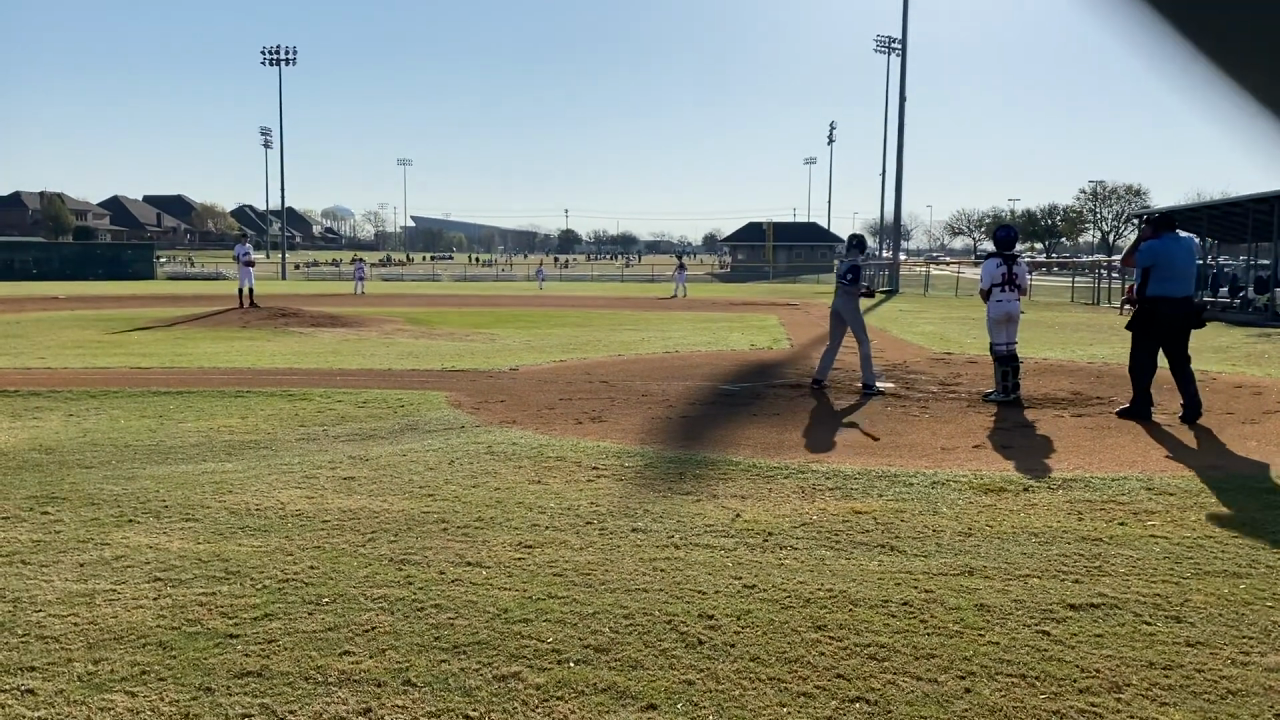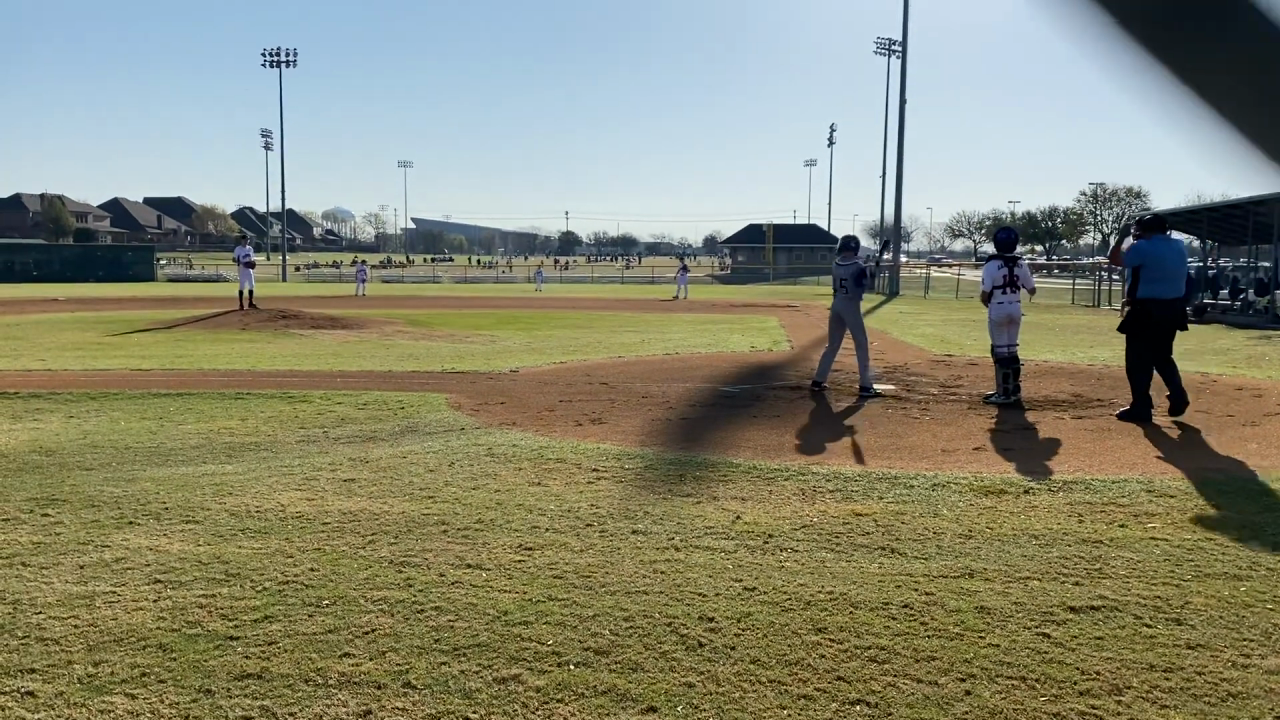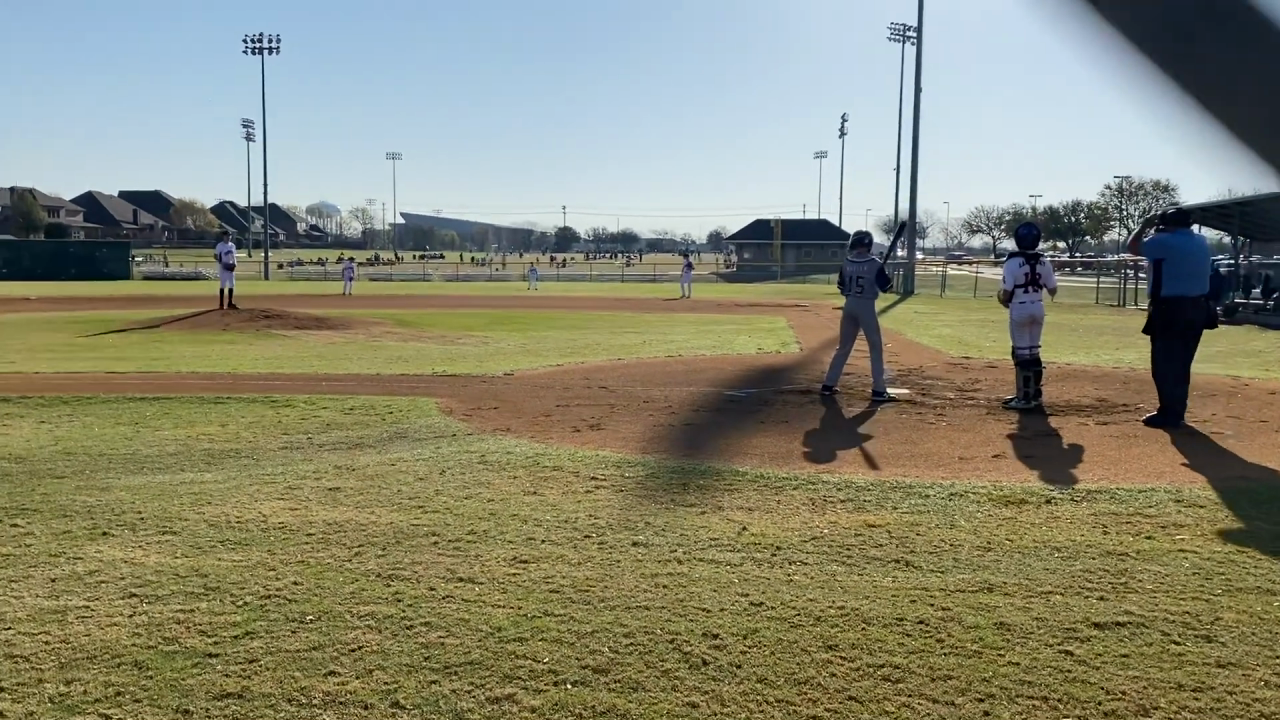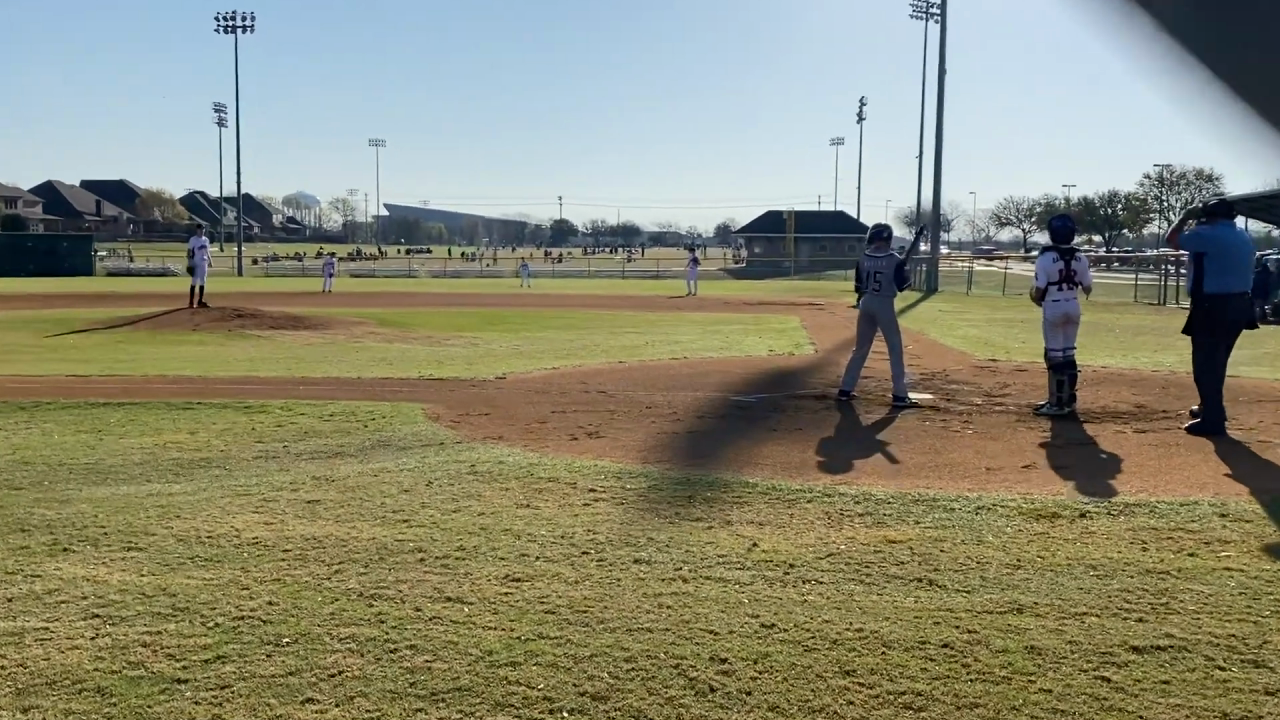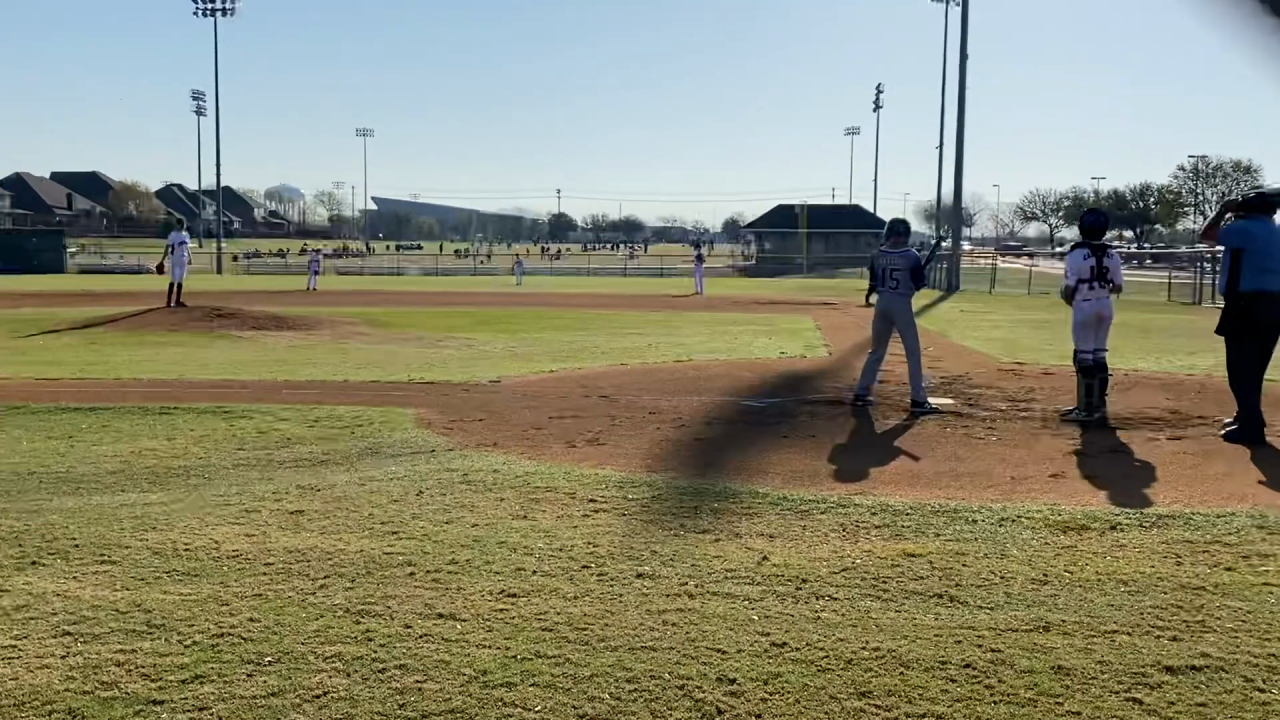
dt=0.2s
person 1, frame 1
left shoulder: (1154, 246)
right shoulder: (1190, 243)
left elbow: (1126, 261)
left wrist: (1140, 238)
left hip: (1155, 310)
right hip: (1182, 309)
left knee: (1142, 361)
right knee: (1180, 361)
left ankle: (1140, 406)
right ankle: (1192, 407)
person 1, frame 2
left shoulder: (1144, 247)
right shoulder: (1179, 246)
left elbow: (1114, 259)
left wrist: (1123, 236)
left hip: (1146, 311)
right hip: (1172, 310)
left knee: (1138, 361)
right knee: (1163, 357)
left ankle: (1140, 408)
right ankle: (1178, 397)
person 1, frame 3
left shoulder: (1165, 242)
right shoulder: (1201, 241)
left elbow: (1133, 247)
left wrist: (1145, 226)
right wrist: (1158, 232)
left hip: (1170, 310)
right hip: (1196, 308)
left knee: (1164, 362)
right knee: (1182, 361)
left ankle: (1169, 413)
right ankle: (1177, 408)
person 1, frame 4
left shoulder: (1208, 234)
right shoulder: (1244, 237)
left elbow: (1172, 240)
left wrist: (1186, 217)
right wrist: (1197, 226)
left hip: (1212, 308)
right hip: (1238, 306)
left knee: (1206, 364)
right knee: (1217, 363)
left ankle: (1212, 419)
right ankle: (1210, 410)
person 1, frame 5
left shoulder: (1245, 229)
left elbow: (1207, 235)
left wrist: (1222, 211)
right wrist: (1232, 217)
left hip: (1246, 307)
left knee: (1241, 368)
right knee: (1253, 368)
left ankle: (1251, 427)
right ankle: (1247, 418)
person 2, frame 1
left shoulder: (990, 263)
right shoulder: (1020, 264)
left elbow: (983, 291)
right elbow: (1023, 292)
left wrist: (988, 300)
left hip: (996, 308)
right hip: (1014, 307)
left knee: (999, 349)
right knee: (1011, 347)
left ankle: (1003, 391)
right ankle: (1013, 388)
person 2, frame 2
left shoulder: (991, 265)
right shoulder: (1021, 265)
left elbow: (985, 294)
right elbow: (1032, 290)
left wrist: (987, 303)
left hip: (998, 310)
right hip: (1015, 309)
left knee: (1000, 351)
right knee: (1012, 349)
left ankle: (1004, 393)
right ankle: (1014, 390)
person 2, frame 3
left shoulder: (1013, 262)
right shoulder: (1044, 263)
left elbow: (1006, 293)
right elbow: (1052, 291)
left wrist: (1004, 301)
left hip: (1019, 310)
right hip: (1037, 309)
left knee: (1021, 353)
right knee: (1034, 351)
left ankle: (1024, 398)
right ankle: (1035, 394)
person 2, frame 4
left shoulder: (1046, 257)
right shoulder: (1080, 258)
left elbow: (1038, 291)
right elbow: (1087, 289)
left wrist: (1036, 298)
left hip: (1053, 309)
right hip: (1073, 308)
left knee: (1054, 355)
right knee: (1068, 353)
left ankle: (1057, 403)
right ankle: (1069, 400)
person 2, frame 5
left shoulder: (1076, 254)
right shoulder: (1112, 255)
left elbow: (1068, 290)
right elbow: (1118, 288)
left wrist: (1069, 298)
left hip: (1084, 308)
right hip: (1105, 307)
left knee: (1084, 358)
right knee: (1099, 355)
right ankle: (1099, 406)
person 3, frame 1
left shoulder: (843, 262)
right shoulder: (855, 264)
right elbow: (844, 286)
left wrist: (861, 289)
right wrist: (861, 291)
left hip: (837, 303)
right hip: (849, 304)
left knee: (833, 343)
right knee: (863, 343)
left ankle: (818, 379)
right ankle: (868, 384)
person 3, frame 2
left shoulder: (836, 265)
right shoulder: (858, 267)
right elbow: (861, 289)
right wrist: (867, 280)
left hip: (836, 305)
right hip: (851, 306)
left knee: (832, 345)
right knee: (861, 346)
left ankle: (818, 381)
right ankle: (865, 386)
person 3, frame 3
left shoulder: (846, 263)
right shoulder: (875, 264)
left elbow: (842, 288)
right elbow: (886, 287)
right wrist: (882, 273)
left hip: (849, 306)
right hip: (866, 307)
left knee: (843, 348)
right knee: (876, 348)
left ankle: (828, 385)
right ankle: (878, 390)
person 3, frame 4
left shoulder: (863, 259)
right shoulder: (895, 260)
left elbow: (858, 288)
right elbow: (902, 286)
left hip: (866, 304)
right hip: (885, 305)
left knee: (860, 349)
right knee: (895, 350)
left ankle: (845, 389)
right ankle: (899, 395)
person 3, frame 5
left shoulder: (878, 255)
right shoulder: (912, 256)
left elbow: (874, 284)
right elbow: (919, 285)
left hip: (882, 304)
right hip: (902, 304)
left knee: (876, 351)
right knee: (913, 352)
left ankle: (861, 394)
right ankle: (918, 400)
